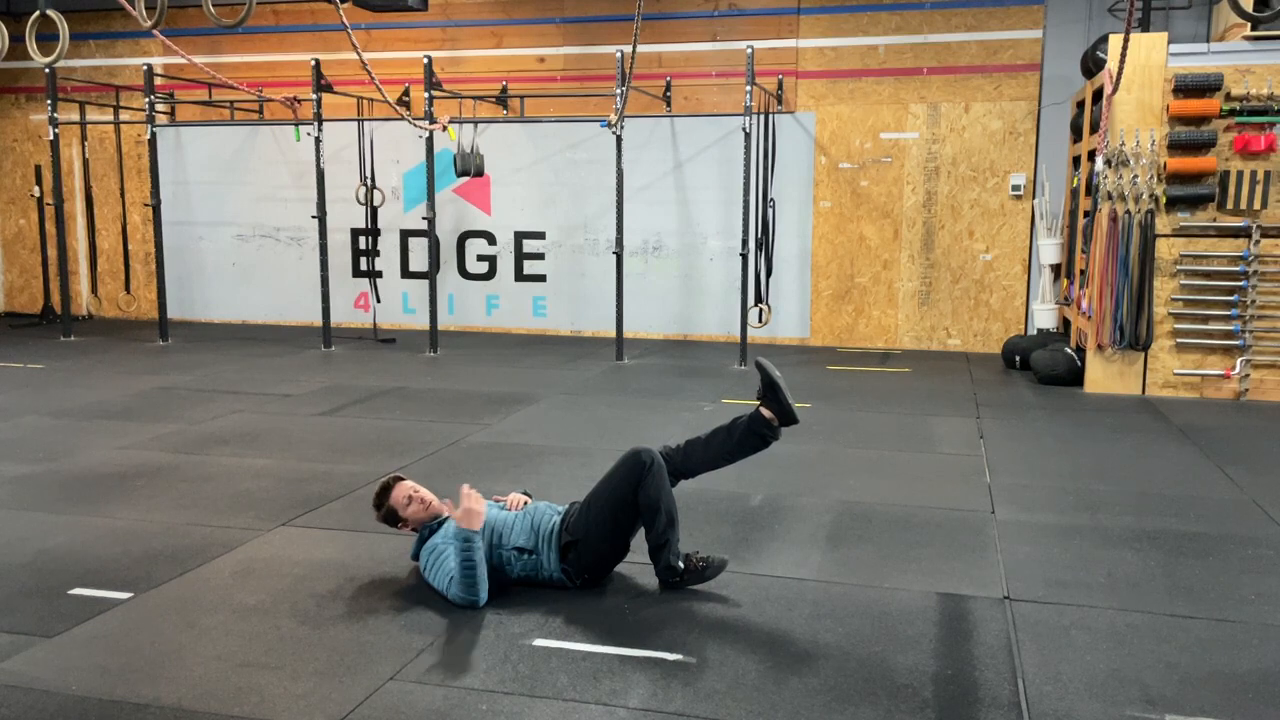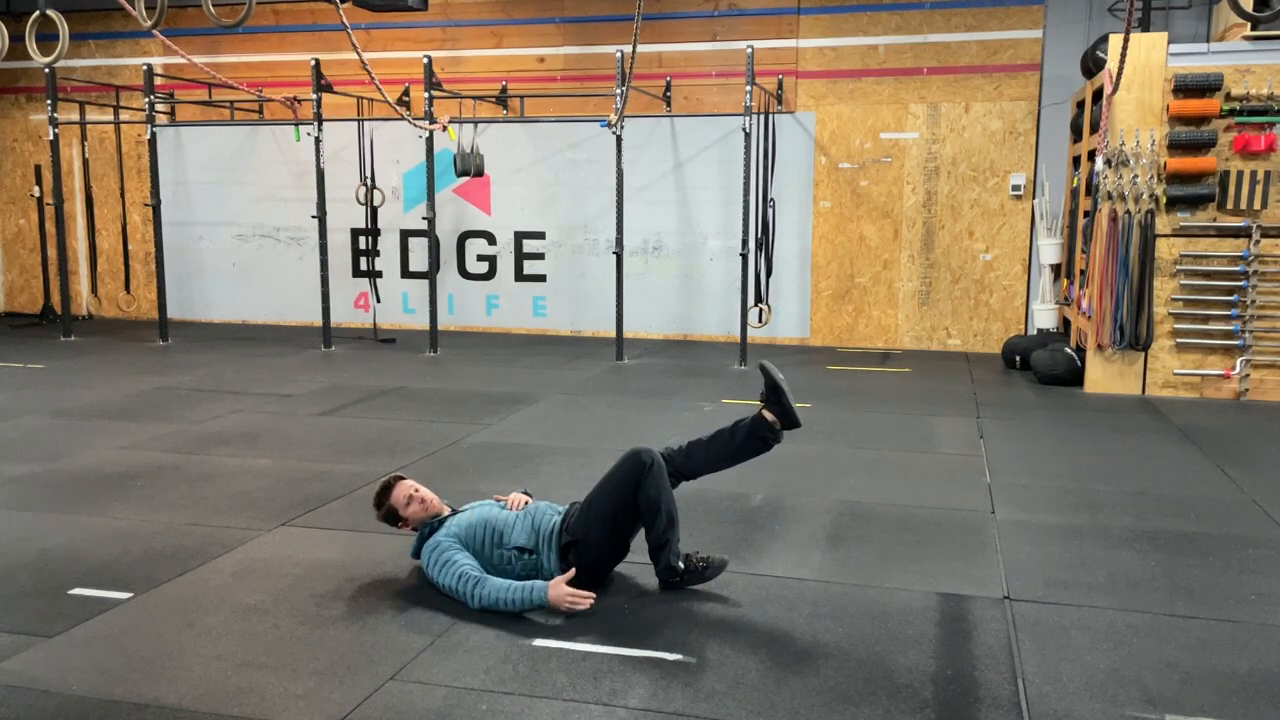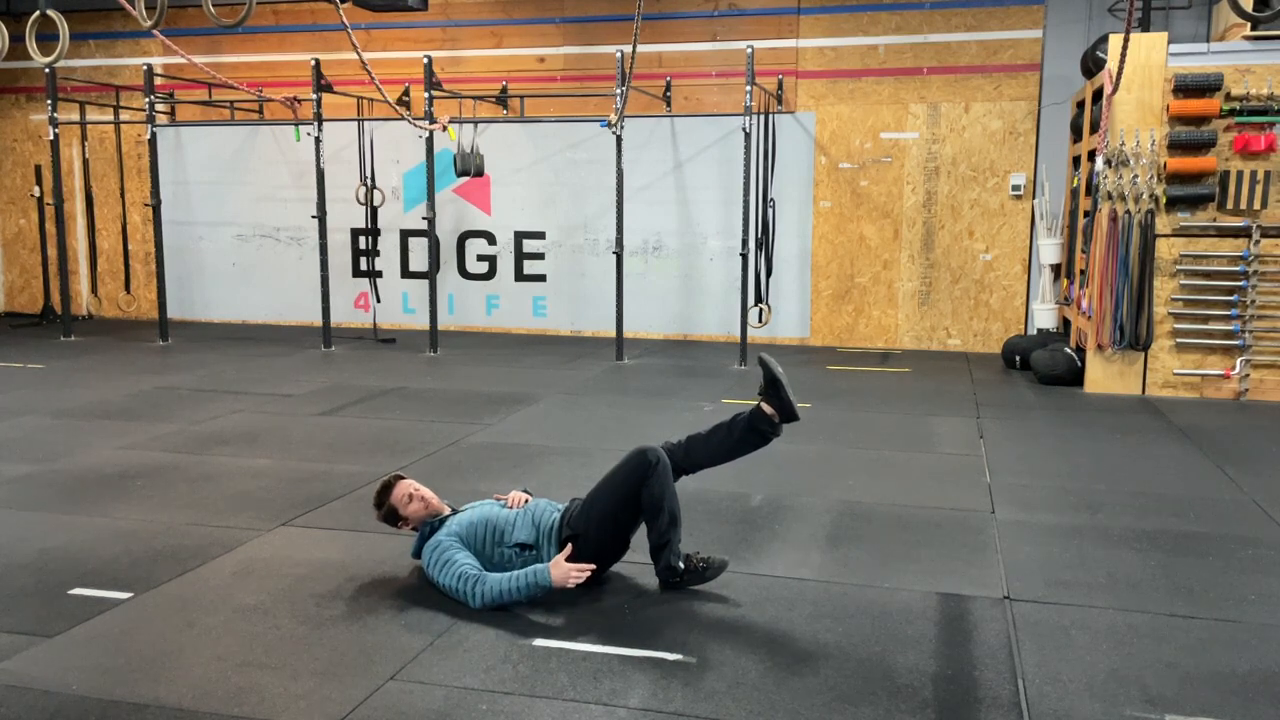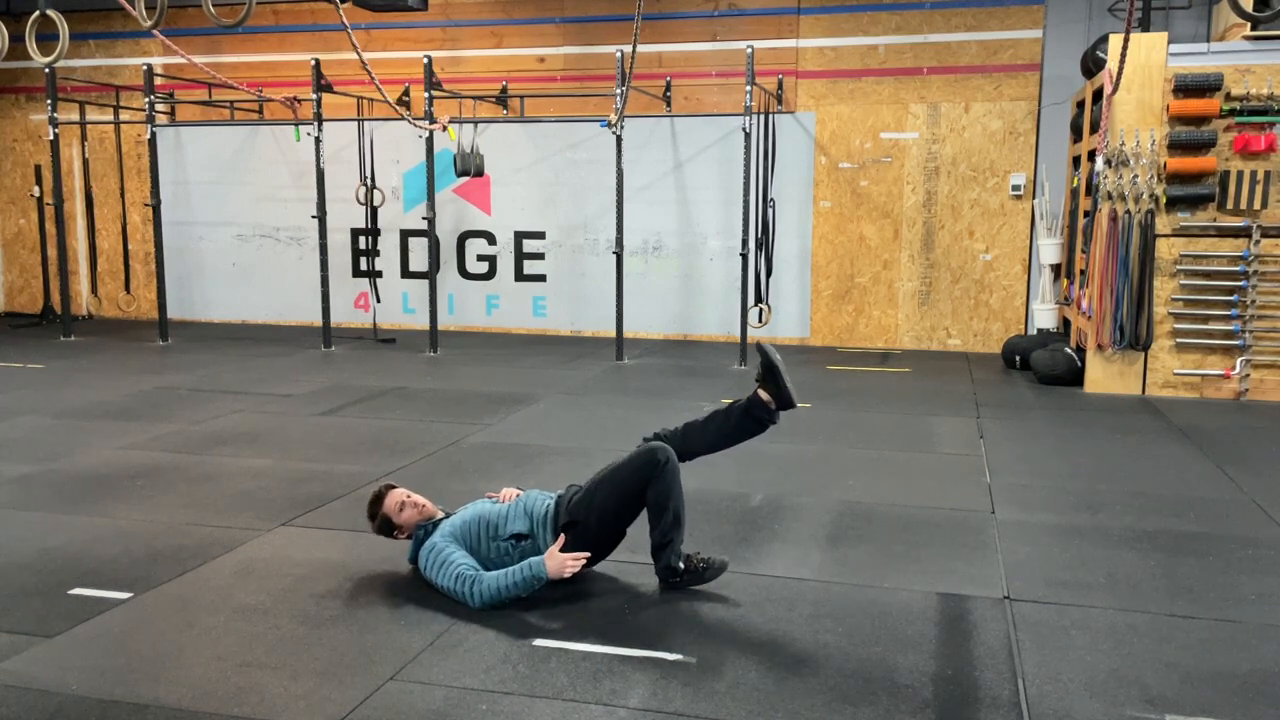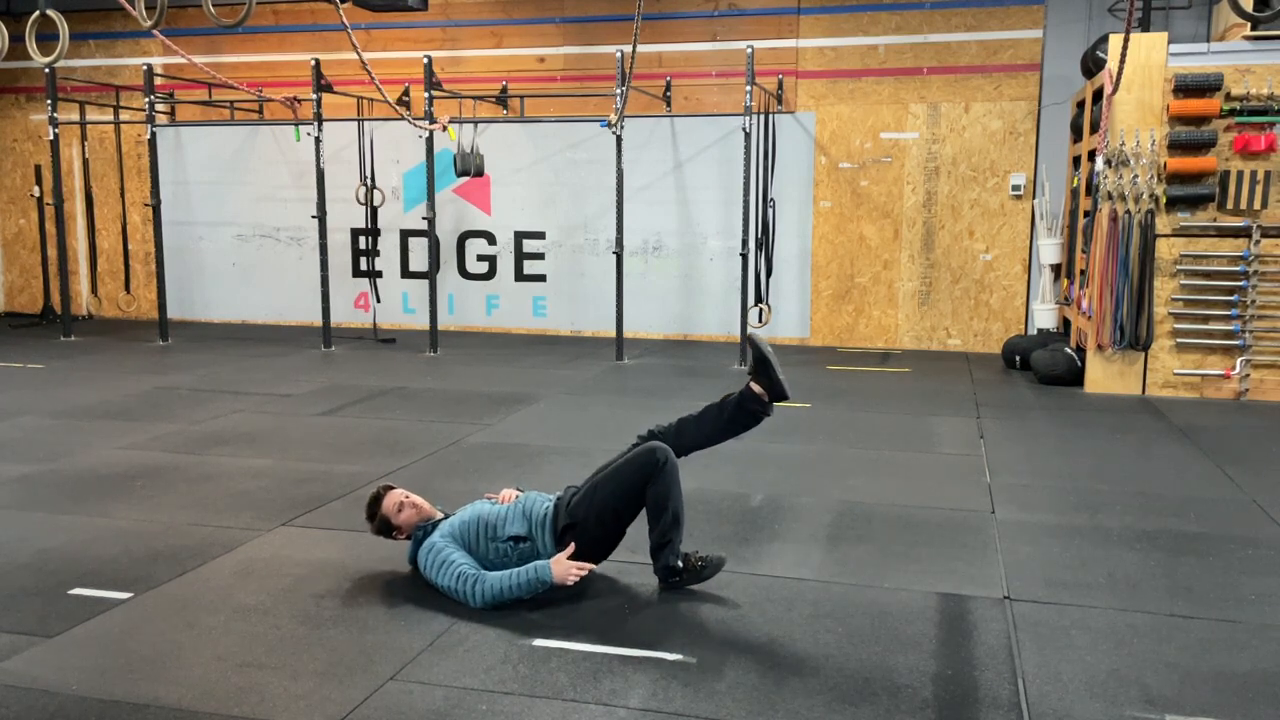
dt=0.4s
person 1, frame 1
left shoulder: (460, 509)
right shoulder: (437, 549)
right elbow: (472, 595)
left wrist: (519, 496)
right wrist: (467, 531)
left hip: (570, 522)
right hip: (577, 556)
left knee: (668, 461)
right knee: (642, 462)
left ankle: (767, 417)
right ankle: (673, 569)
person 1, frame 2
left shoulder: (467, 510)
right shoulder: (439, 549)
right elbow: (478, 590)
left wrist: (520, 496)
right wrist: (543, 593)
left hip: (571, 523)
right hip: (577, 553)
left knee: (670, 462)
right knee: (642, 462)
left ankle: (768, 421)
right ankle: (673, 568)
person 1, frame 3
left shoulder: (467, 511)
right shoulder: (440, 549)
right elbow: (478, 590)
left wrist: (521, 494)
right wrist: (544, 575)
left hip: (571, 519)
right hip: (577, 547)
left knee: (669, 456)
right knee: (647, 460)
left ankle: (767, 414)
right ankle: (673, 568)
person 1, frame 4
left shoulder: (460, 517)
right shoulder: (435, 551)
right elbow: (476, 589)
left wrist: (513, 492)
right wrist: (540, 568)
left hip: (567, 507)
right hip: (573, 533)
left knee: (664, 444)
right knee: (657, 458)
left ankle: (764, 402)
right ankle: (673, 567)
person 1, frame 5
left shoulder: (458, 519)
right shoulder: (433, 551)
right elbow: (477, 588)
left wrist: (512, 493)
right wrist: (545, 572)
left hip: (566, 509)
right hip: (571, 536)
left knee: (657, 442)
right knee: (656, 459)
left ankle: (757, 394)
right ankle: (671, 567)
